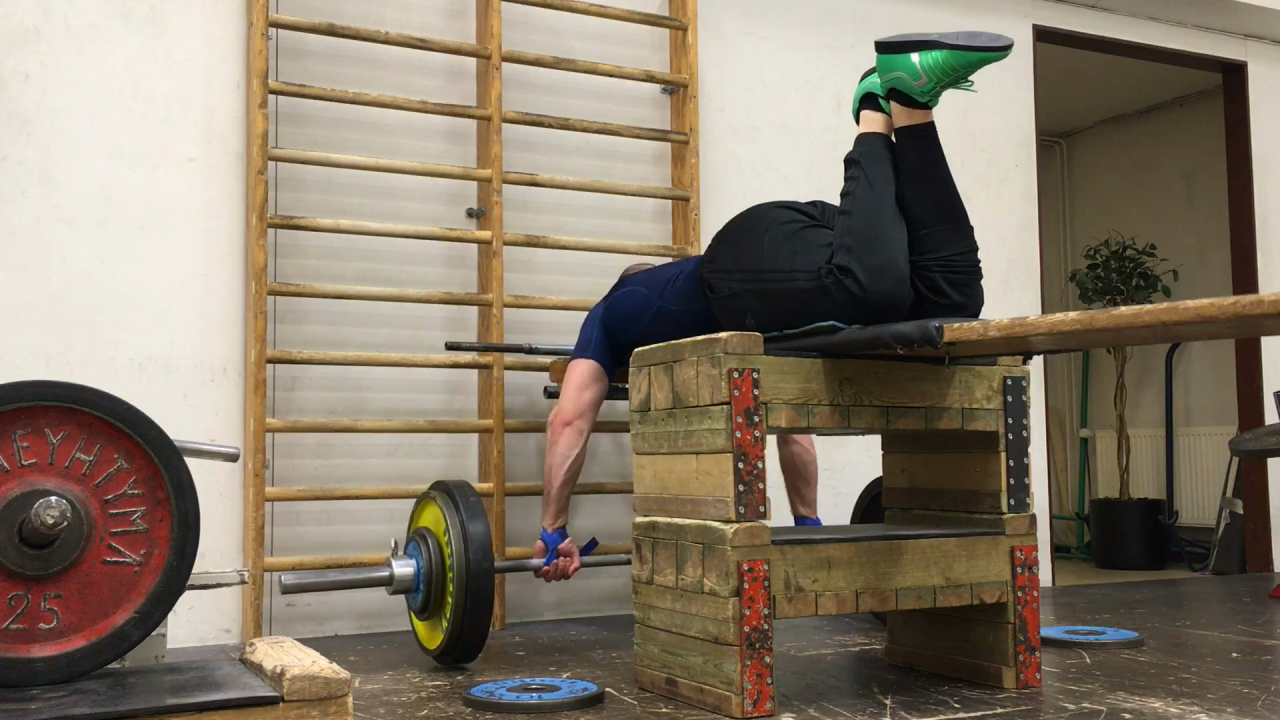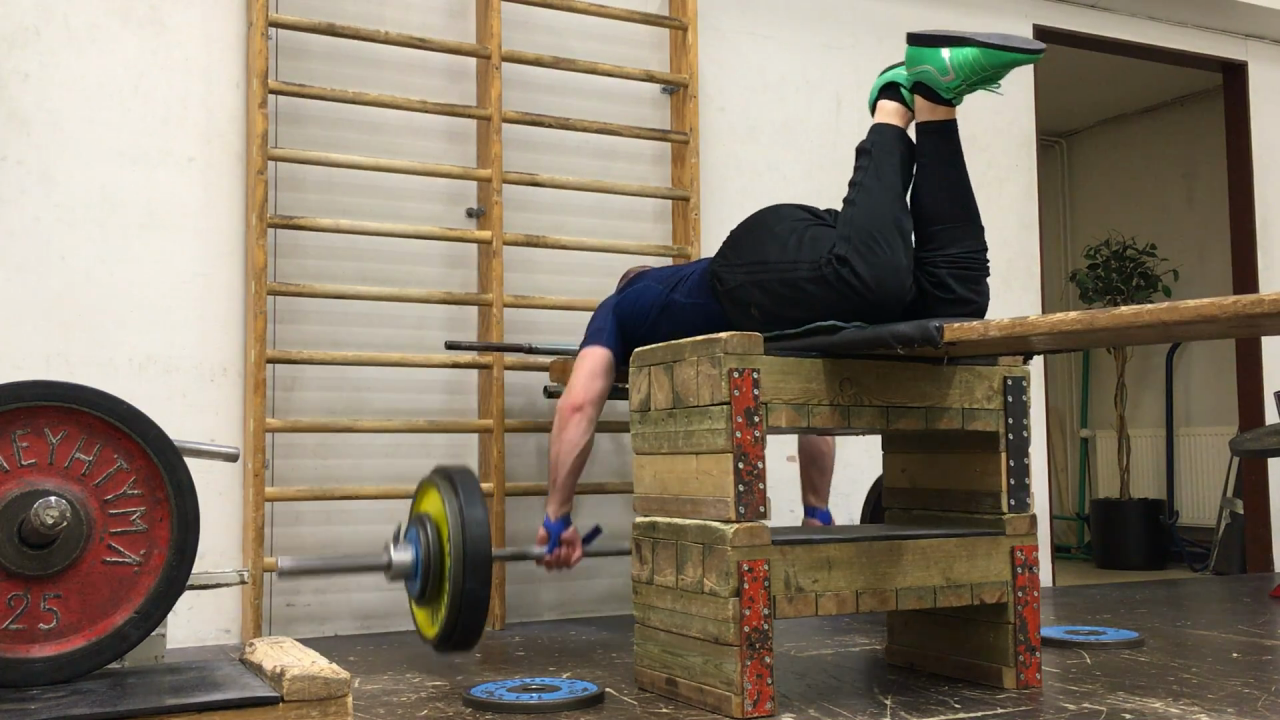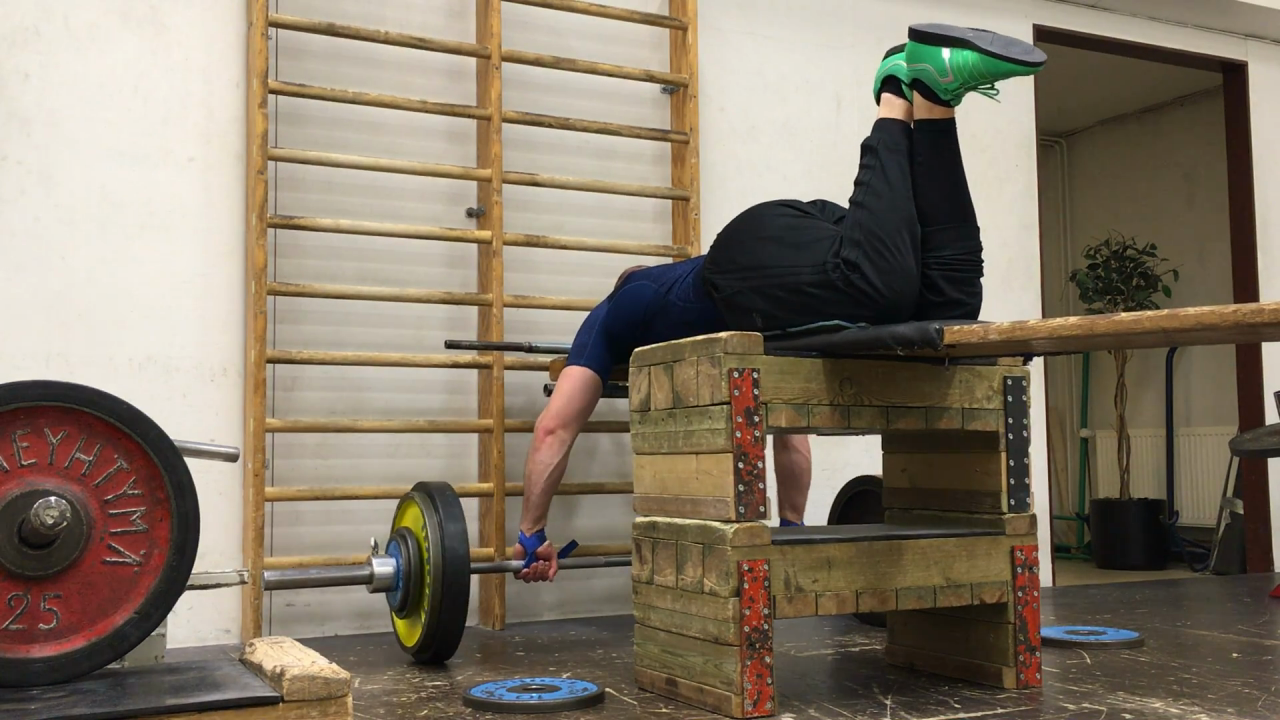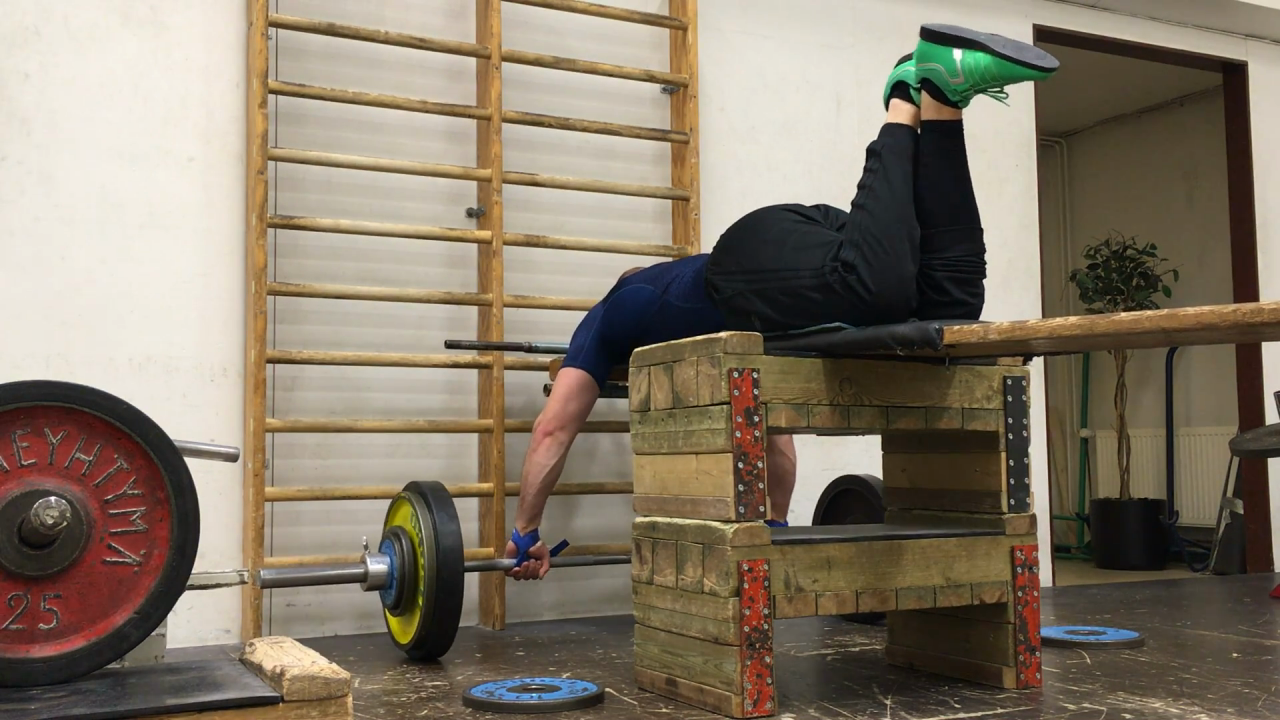
dt=1s
person 1, frame 1
left shoulder: (613, 313)
right shoulder: (739, 334)
left elbow: (570, 420)
left wrist: (554, 530)
right wrist: (808, 523)
left hip: (752, 262)
left knee: (871, 288)
right knee: (950, 298)
left ankle: (876, 114)
person 1, frame 2
left shoulder: (619, 312)
left elbow: (578, 407)
left wrist: (557, 520)
right wrist: (816, 509)
left hip: (762, 265)
left knee: (887, 279)
right knee: (955, 297)
left ankle: (893, 106)
right ankle: (930, 95)
person 1, frame 3
left shoulder: (614, 318)
right shoulder: (743, 328)
left elbow: (554, 428)
right elbow: (788, 428)
left wrist: (533, 534)
right wrist: (793, 527)
left hip: (757, 258)
left knee: (882, 286)
right knee: (950, 302)
left ankle: (898, 101)
right ankle: (929, 94)
person 1, frame 4
left shoulder: (610, 317)
left elbow: (553, 429)
right elbow: (773, 426)
left wrist: (526, 534)
right wrist: (777, 525)
left hip: (756, 265)
right hip: (802, 246)
left knee: (875, 287)
right knee: (951, 305)
left ankle: (905, 106)
right ankle: (936, 93)
